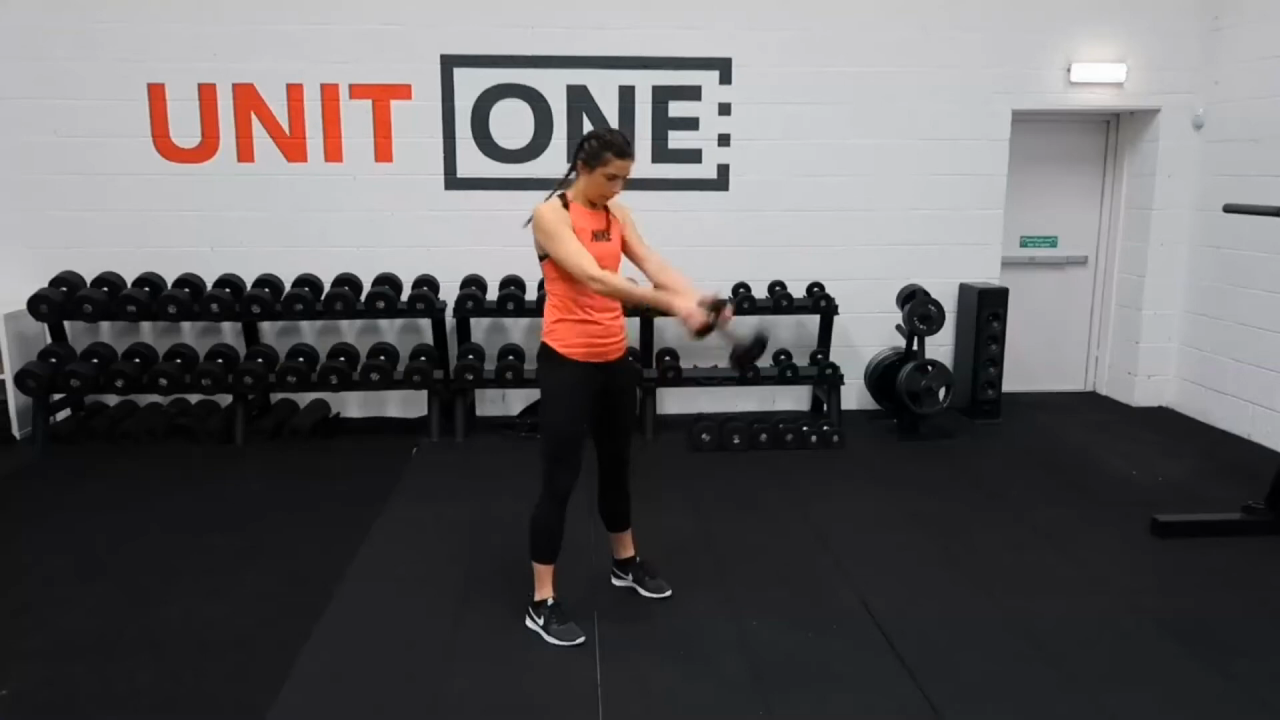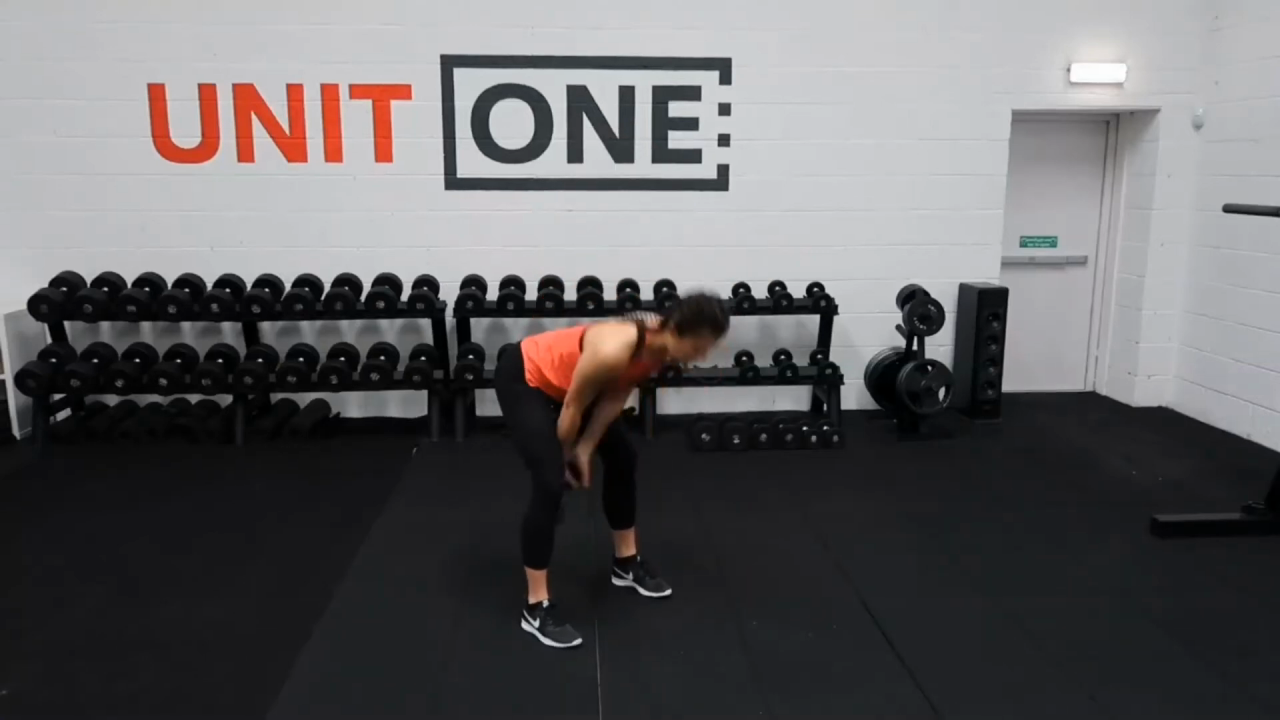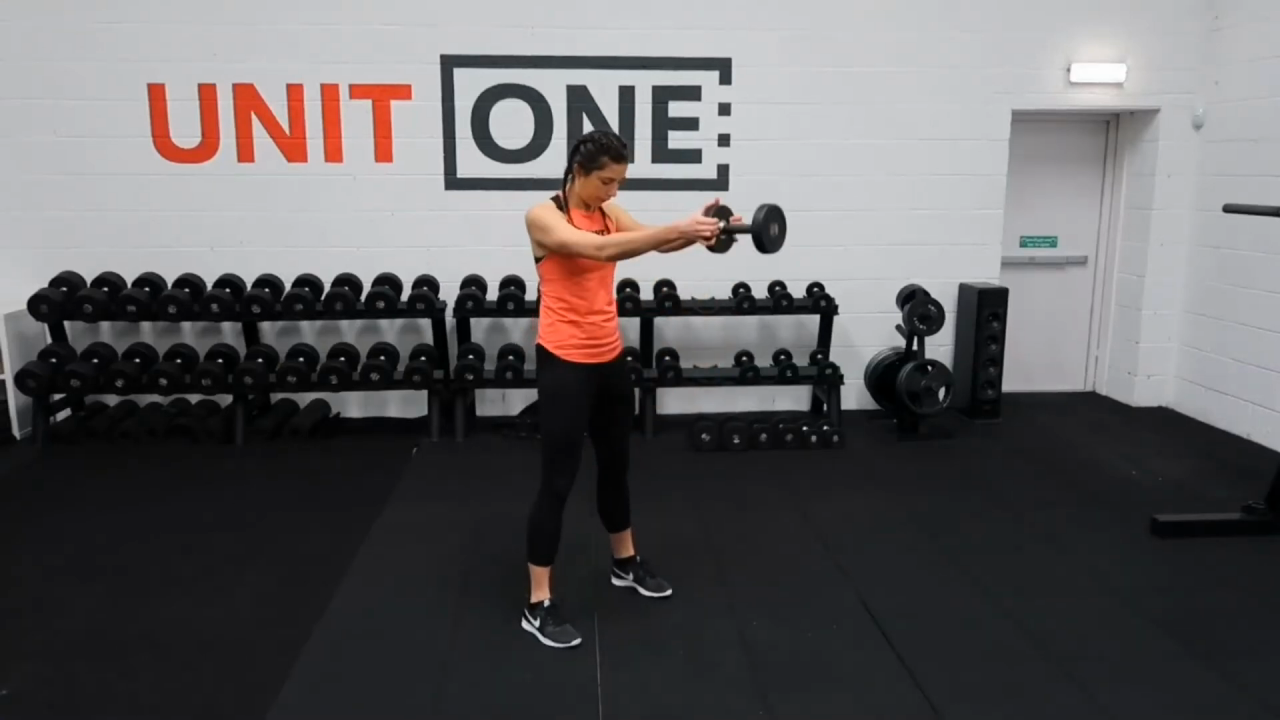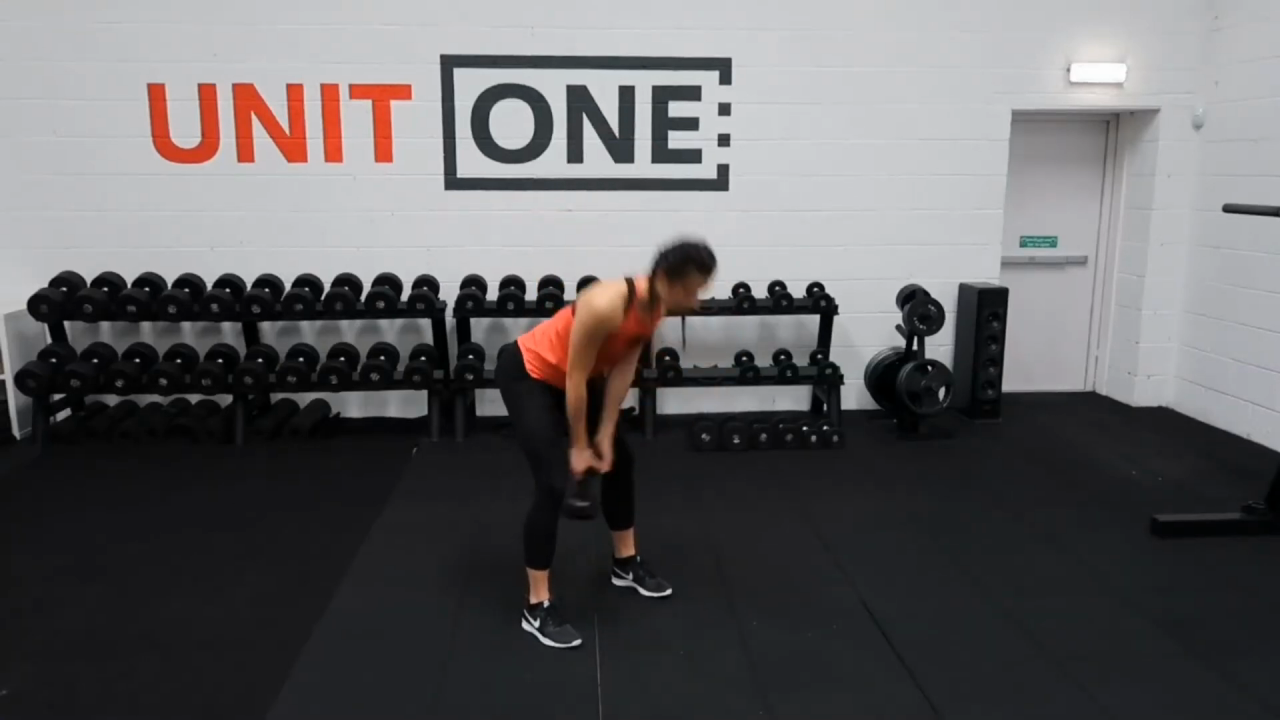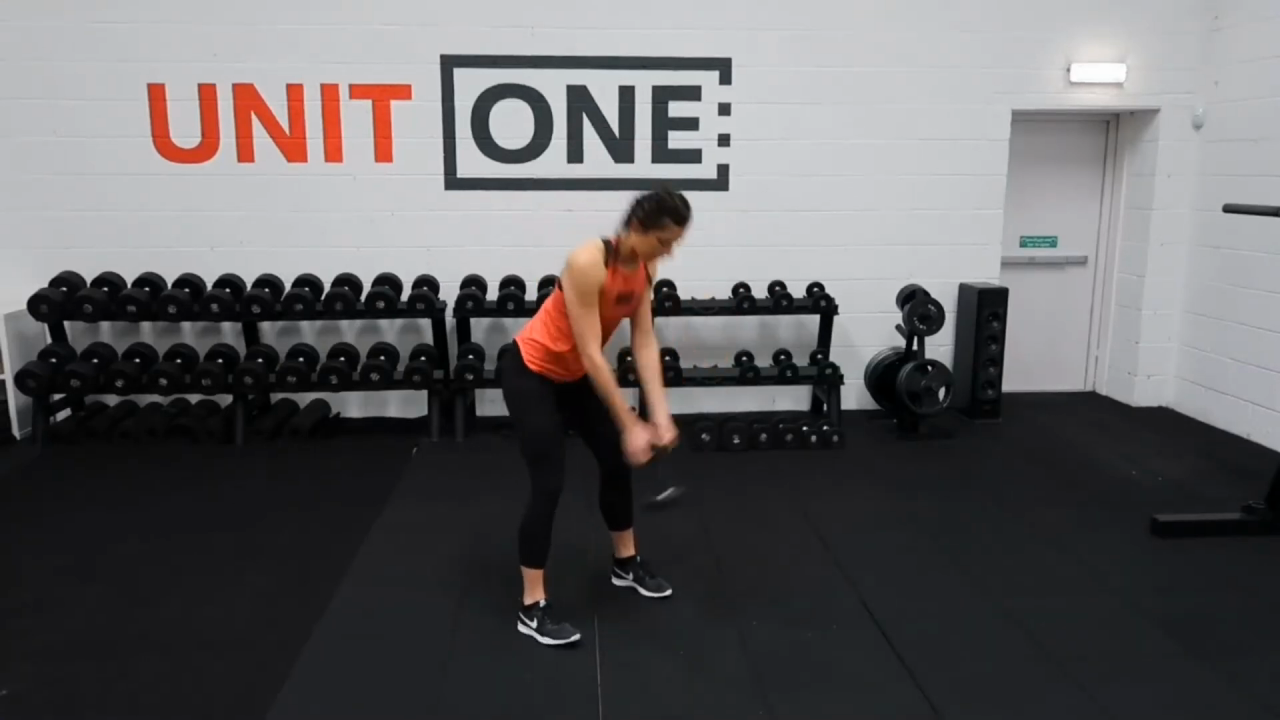
dt=1s
person 1, frame 1
left shoulder: (614, 215)
right shoulder: (551, 215)
left elbow: (654, 266)
right elbow: (593, 277)
left wrist: (695, 298)
right wrist: (671, 303)
left hip: (614, 360)
right hip: (568, 362)
left knee: (617, 465)
right knee: (560, 479)
left ankle: (625, 564)
right ankle: (542, 603)
person 1, frame 2
left shoulder: (664, 341)
right shoulder: (614, 351)
left elbow: (614, 400)
right elbow: (570, 409)
left wrist: (581, 453)
right wrist: (563, 455)
left hip: (563, 381)
right hip: (526, 377)
right knee: (550, 482)
left ankle: (627, 561)
right ankle: (537, 606)
person 1, frame 3
left shoulder: (608, 213)
right shoulder: (543, 216)
left elbow: (655, 240)
right elbow: (601, 248)
left wrist: (699, 229)
right wrist: (680, 227)
left hip: (610, 361)
right hip: (565, 364)
left knee: (615, 466)
right knee: (558, 482)
left ankle: (625, 562)
right ankle: (538, 605)
person 1, frame 4
left shoulder: (653, 306)
right shoulder: (606, 305)
left elbow: (621, 371)
right elbow: (574, 381)
left wrist: (604, 435)
right wrist: (578, 445)
left hip: (567, 379)
right hip: (527, 372)
left knee: (618, 461)
right knee: (554, 483)
left ankle: (625, 563)
right ankle: (537, 607)
person 1, frame 5
left shoulder: (642, 267)
right shoulder: (588, 263)
left elbow: (644, 342)
right elbow: (591, 354)
left wrist: (660, 414)
right wrist: (629, 425)
left hip: (576, 374)
right hip: (533, 370)
left knee: (617, 462)
right knee: (549, 483)
left ankle: (625, 563)
right ankle: (531, 607)
